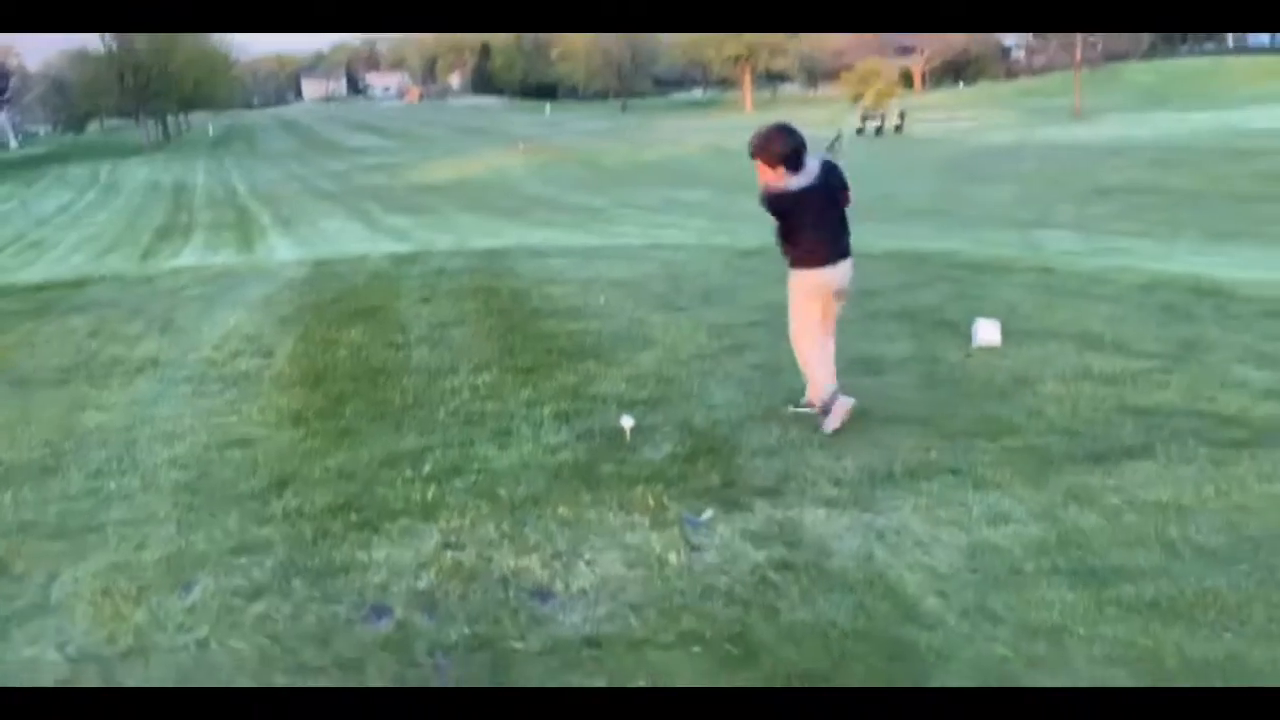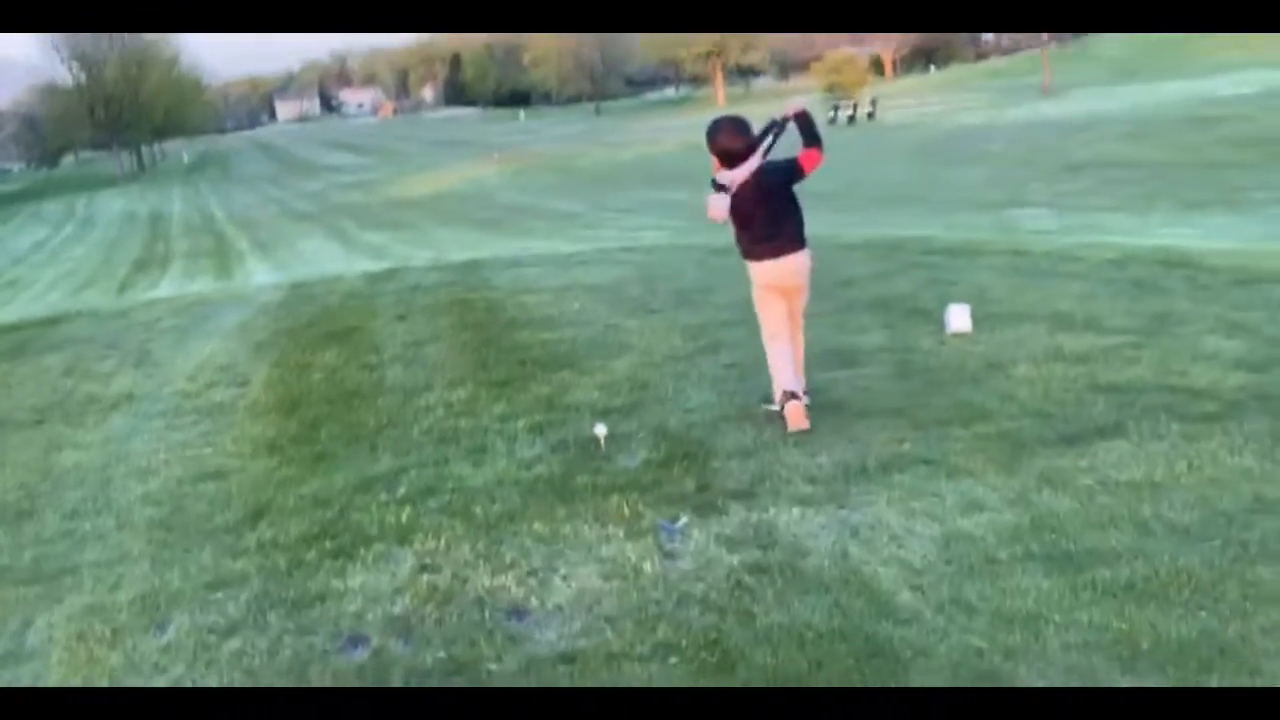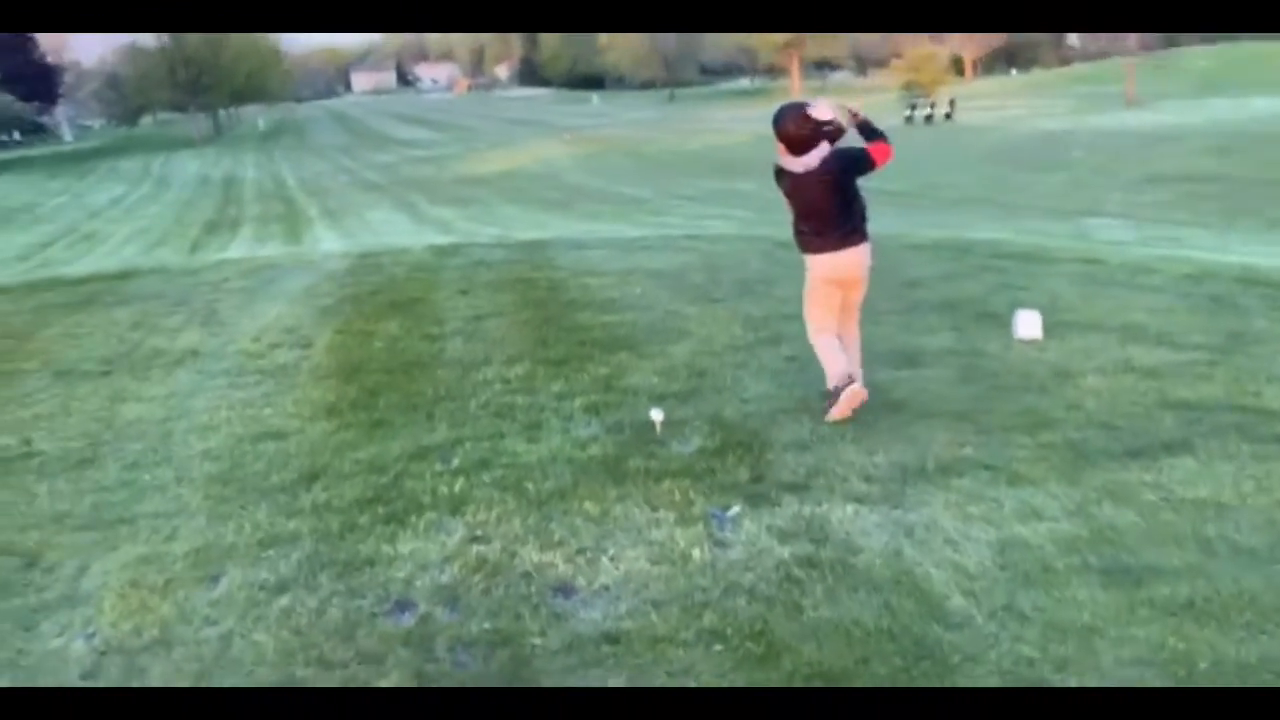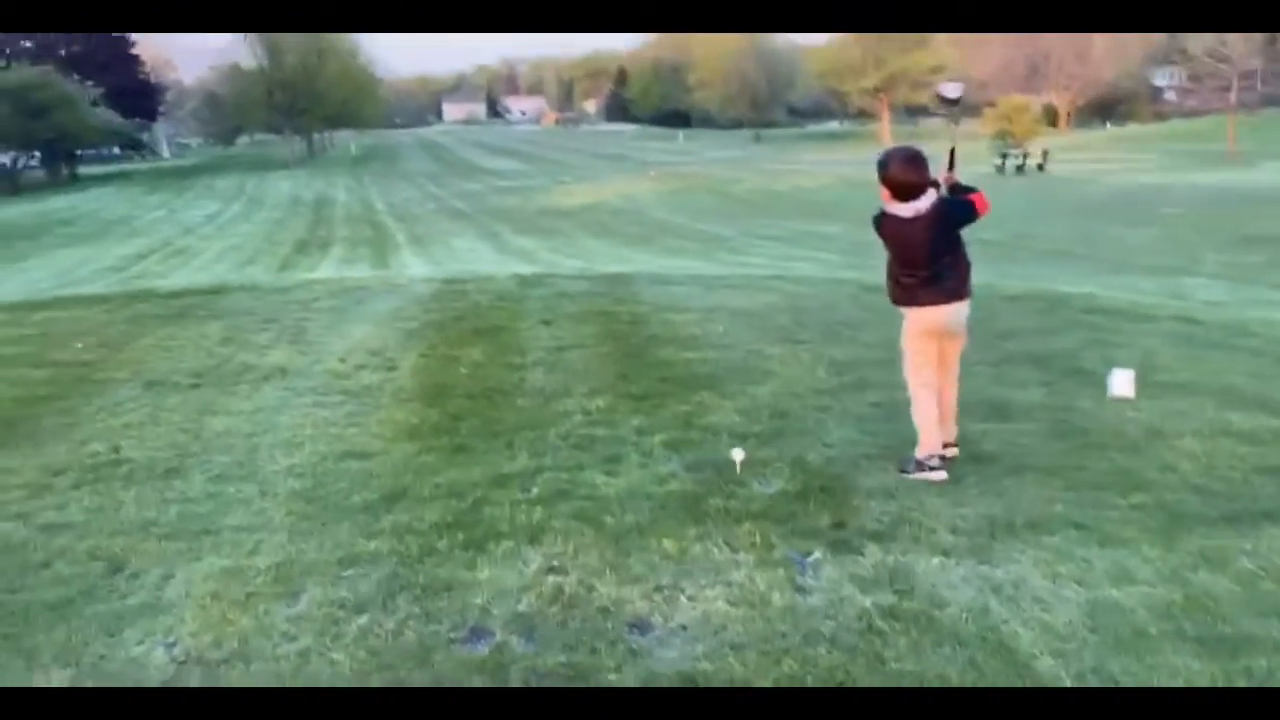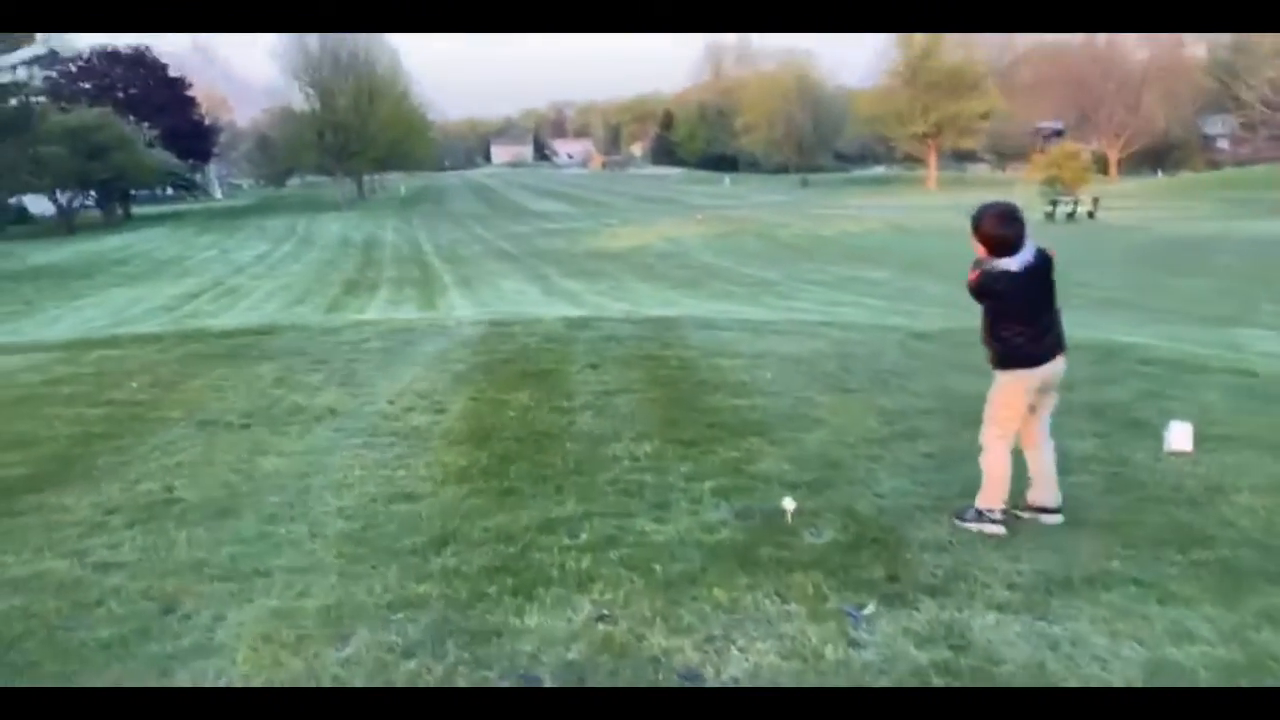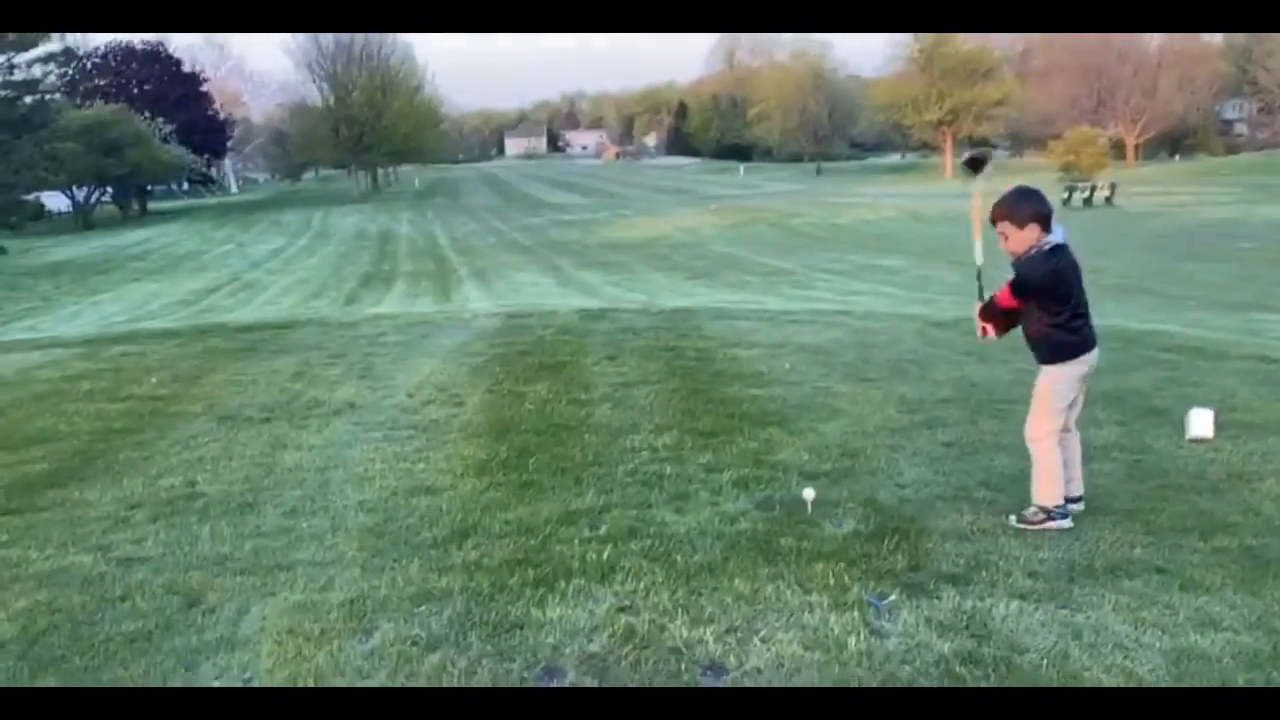
dt=0.4s
person 1, frame 1
left shoulder: (775, 200)
right shoulder: (828, 174)
right elbow: (844, 198)
left hip: (807, 274)
right hip: (841, 265)
left knee: (805, 337)
right knee: (824, 332)
left ankle: (828, 395)
right ankle: (822, 395)
person 1, frame 2
left shoulder: (721, 185)
right shoulder: (774, 175)
left elbow: (749, 159)
right elbow: (814, 153)
left wrist: (779, 122)
right wrist: (801, 116)
left hip: (761, 268)
right hip: (795, 259)
left knee: (775, 334)
right knee: (793, 326)
left ankle: (788, 394)
right ankle: (796, 388)
person 1, frame 3
left shoulder: (783, 175)
right shoulder: (840, 162)
left elbow: (810, 154)
right elbow: (883, 150)
left wrist: (836, 128)
right wrist: (861, 124)
left hip: (821, 260)
right hip: (857, 252)
left knee: (820, 327)
right knee: (849, 321)
left ankle: (842, 381)
right ankle: (853, 382)
person 1, frame 4
left shoulder: (883, 223)
right shoulder: (946, 211)
right elbow: (980, 202)
left wrist: (937, 190)
right wrist: (952, 186)
left hip: (919, 314)
right hip: (956, 306)
left knee: (922, 385)
right knee: (947, 376)
left ankle: (929, 457)
right ankle: (945, 438)
person 1, frame 5
left shoulder: (989, 283)
right shoulder: (1042, 262)
left wrist: (981, 263)
right wrist: (1015, 242)
left hip: (1017, 370)
right hip: (1053, 362)
left knee: (995, 438)
right knee: (1037, 433)
left ankle: (989, 510)
right ankle: (1046, 502)
person 1, frame 6
left shoulder: (1035, 270)
right shoulder: (1054, 255)
left elbow: (1006, 301)
left wrist: (983, 315)
right wrist: (998, 323)
left hip: (1062, 360)
right hip: (1079, 353)
left knee: (1041, 431)
right knee: (1063, 427)
left ankle: (1051, 507)
right ankle: (1071, 493)
